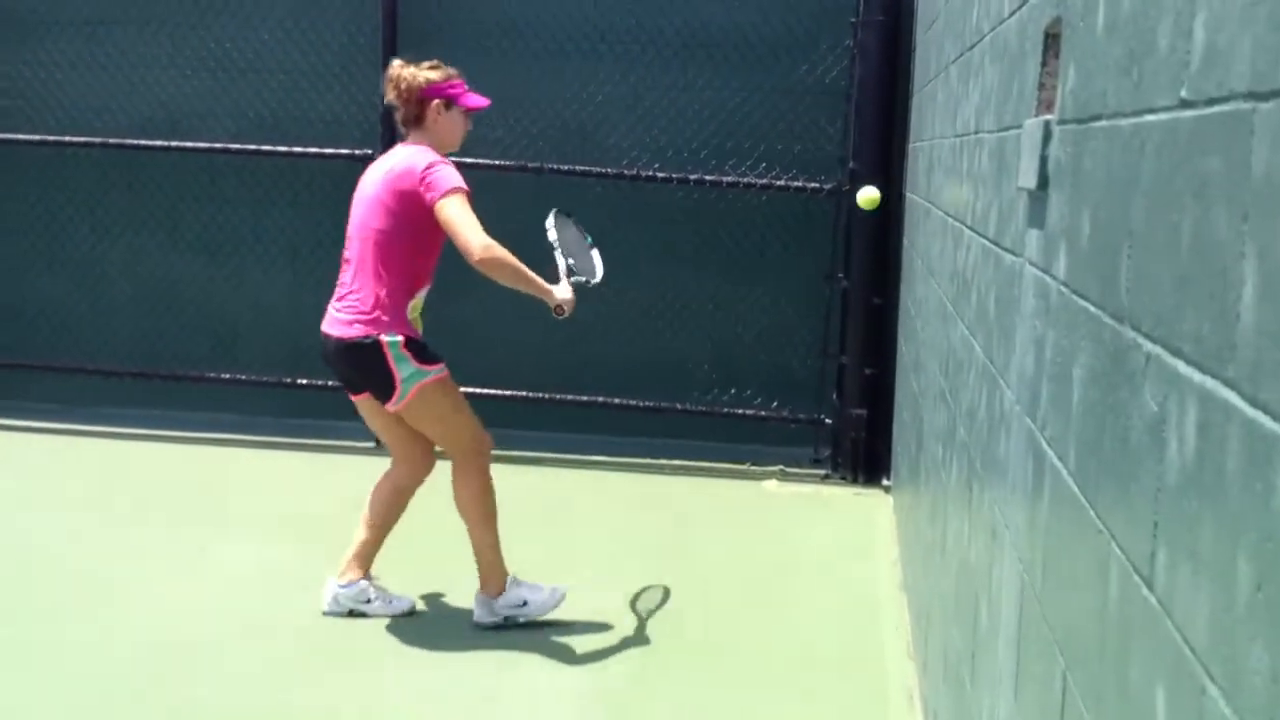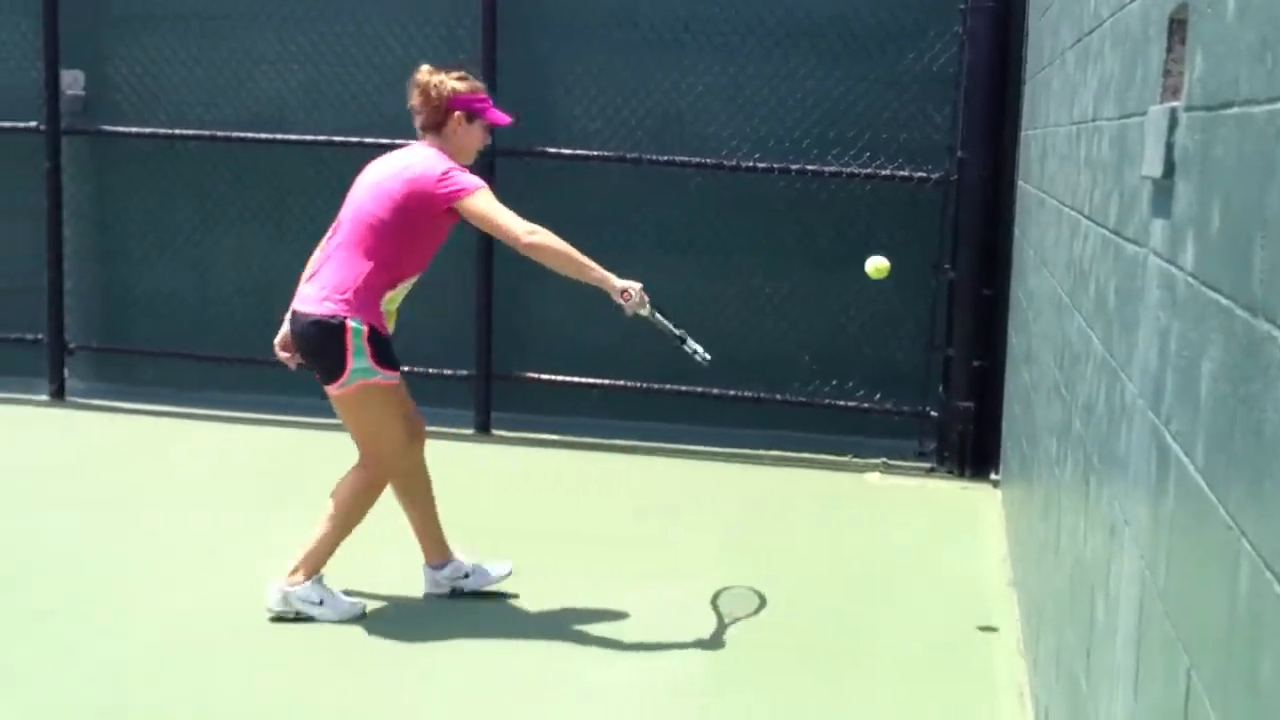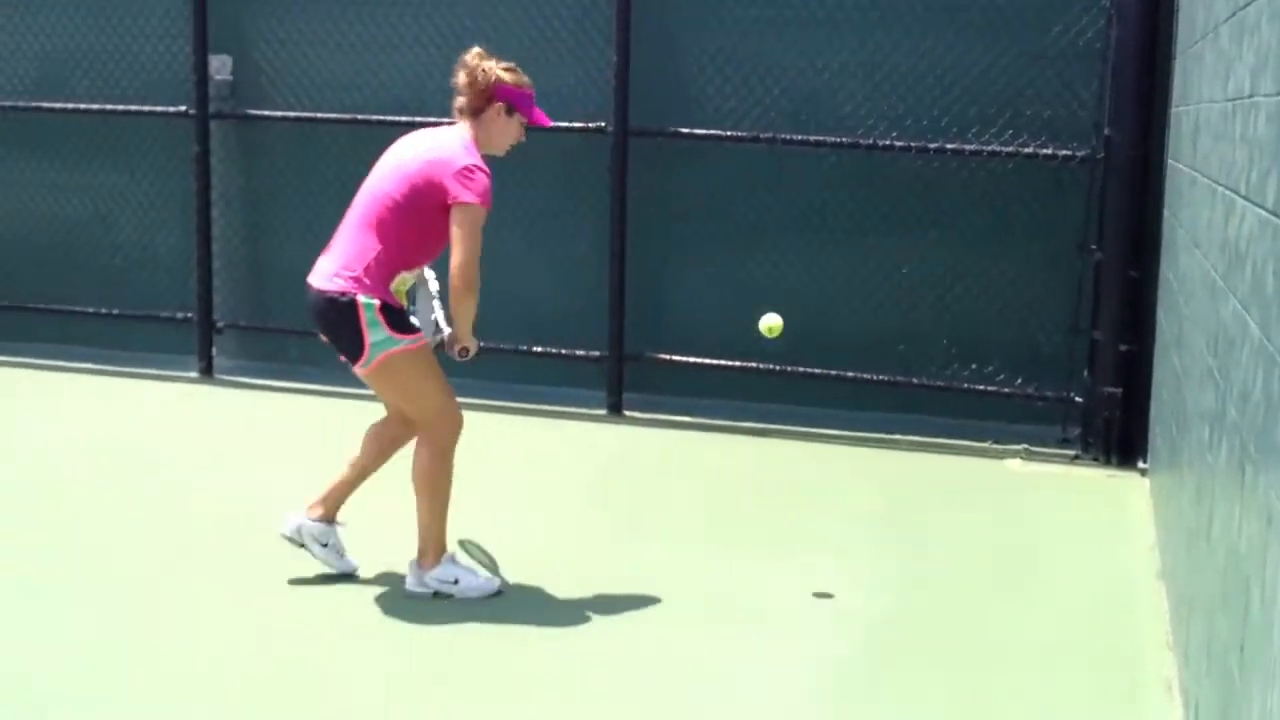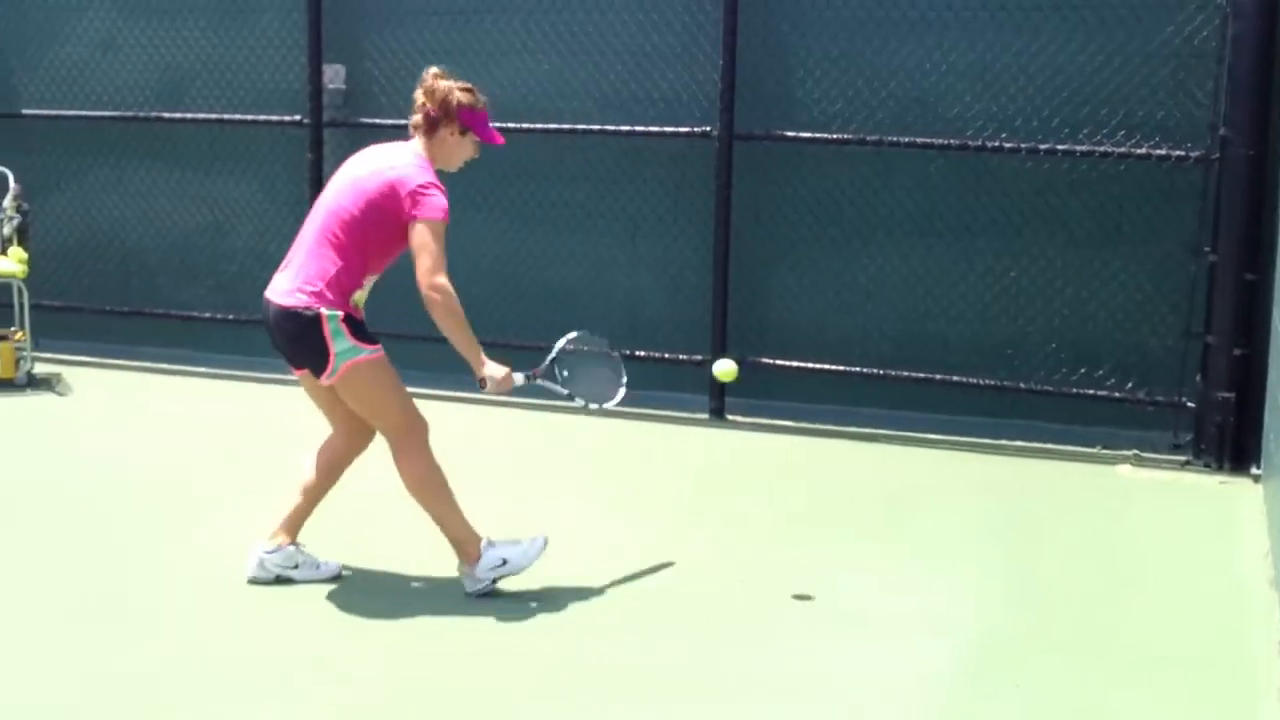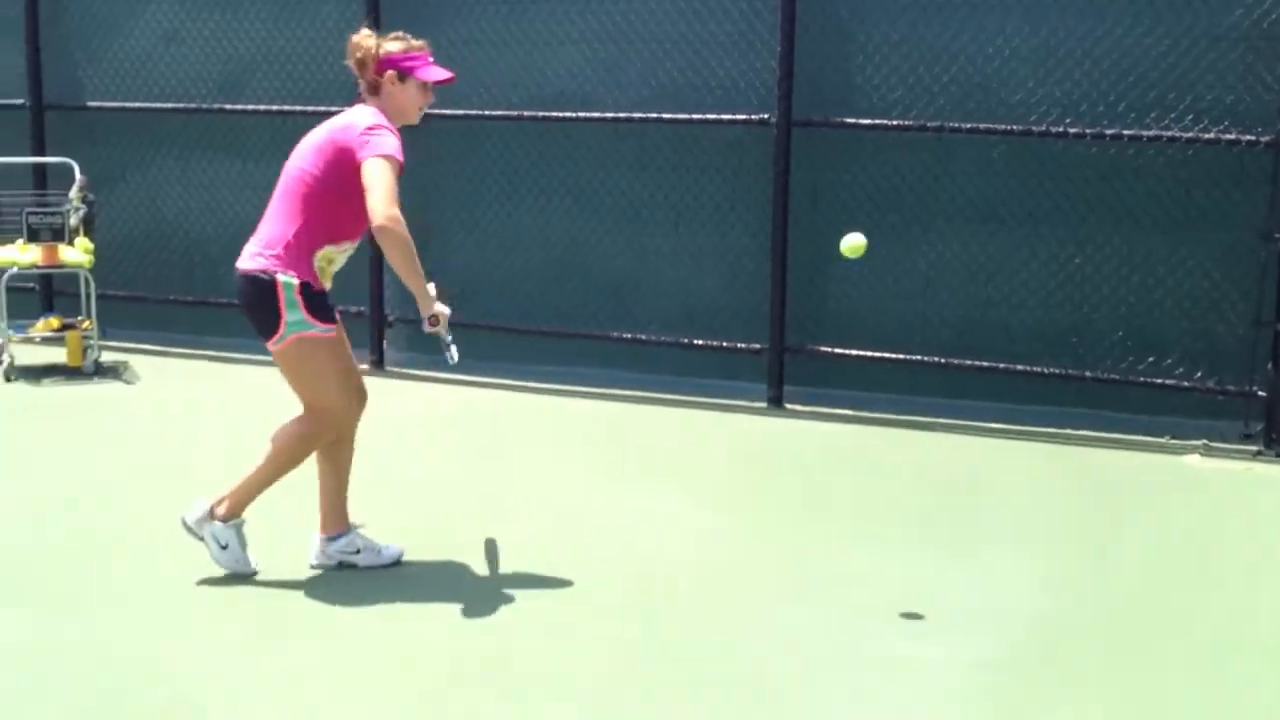
dt=0.4s
person 1, frame 1
left shoulder: (386, 166)
right shoulder: (431, 169)
right elbow: (482, 253)
right wrist: (549, 290)
left hip: (347, 338)
right hip: (381, 342)
left knee: (414, 457)
right knee: (472, 449)
left ankle: (351, 580)
right ankle: (496, 590)
person 1, frame 2
left shoulder: (392, 164)
right shoulder: (445, 175)
left elbow: (331, 246)
right elbow: (529, 239)
left wrist: (292, 321)
right wrist: (610, 283)
left hip: (319, 317)
right hip: (345, 327)
left knee: (408, 439)
right knee: (383, 457)
left ankle: (444, 564)
right ankle: (299, 580)
person 1, frame 3
left shoulder: (424, 139)
right shoulder: (467, 169)
right elbow: (462, 278)
right wrist: (463, 333)
left hip: (334, 290)
right hip: (358, 303)
left knee: (410, 418)
right knee: (443, 423)
left ankle: (319, 517)
right ankle: (431, 564)
person 1, frame 4
left shoulder: (377, 156)
right shoulder: (422, 187)
right elbow: (434, 290)
right wrist: (482, 363)
left hip: (287, 308)
right hip: (319, 317)
left knee: (356, 432)
right knee: (410, 434)
left ankle: (279, 547)
right ankle: (475, 556)
person 1, frame 5
left shoulder: (352, 126)
right shoulder: (376, 132)
right elbow: (385, 219)
right wrist: (427, 295)
left hip: (294, 282)
right hip: (281, 284)
left knee: (349, 399)
right knee: (330, 412)
left ankle: (337, 534)
right ankle: (220, 514)
